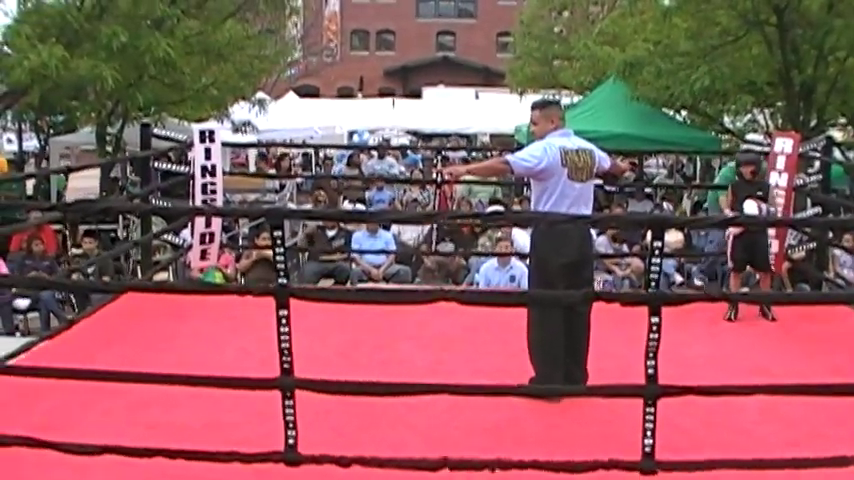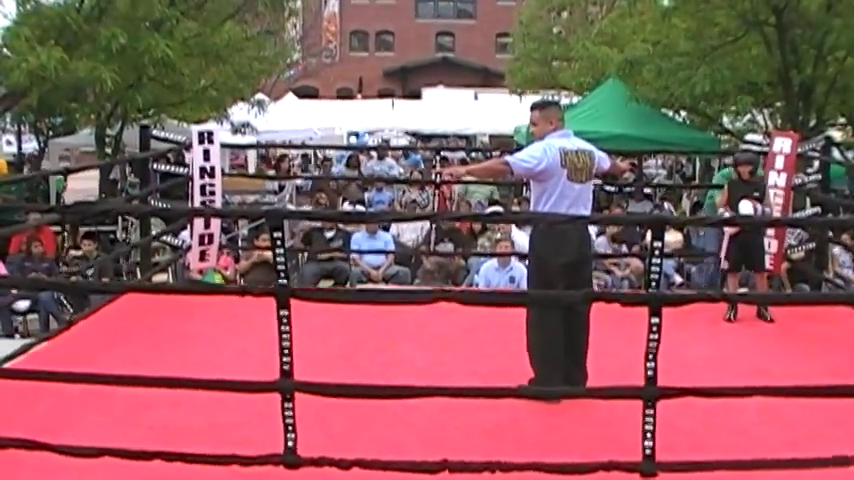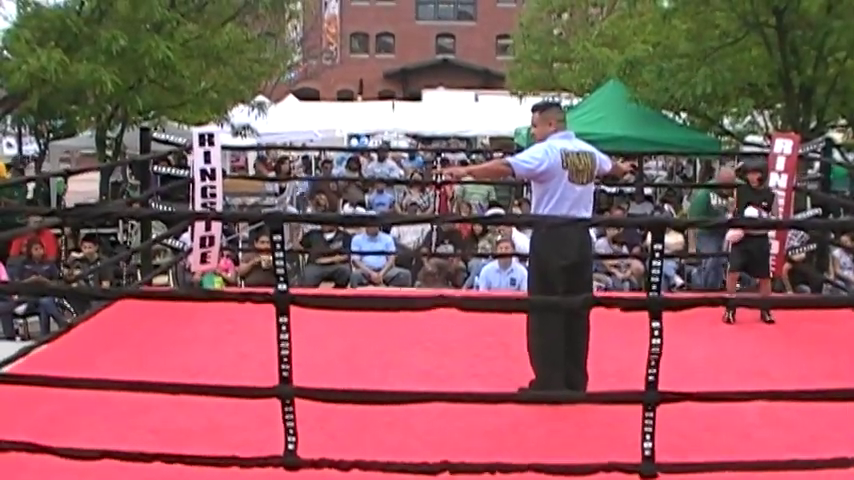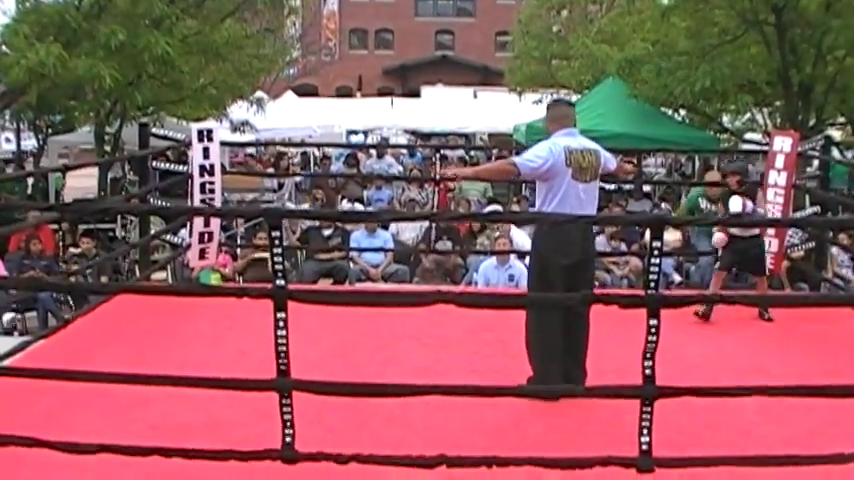
dt=0.3s
person 1, frame 1
left shoulder: (545, 150)
right shoulder: (589, 149)
left elbow: (505, 165)
right elbow: (610, 164)
left wrist: (466, 170)
right wrist: (622, 168)
left hip: (551, 235)
right hip: (580, 235)
left knee: (546, 309)
right knee: (577, 306)
left ankle: (549, 381)
right ankle: (575, 378)
person 1, frame 2
left shoulder: (544, 150)
right shoulder: (587, 150)
left elbow: (504, 166)
right elbow: (610, 164)
left wrist: (465, 170)
right wrist: (623, 168)
left hip: (551, 235)
right hip: (579, 235)
left knee: (545, 309)
right knee: (576, 307)
left ankle: (548, 382)
right ankle: (574, 379)
person 1, frame 3
left shoulder: (546, 151)
right shoulder: (589, 152)
left elbow: (506, 167)
right elbow: (611, 165)
left wrist: (467, 170)
right wrist: (624, 169)
left hip: (551, 237)
right hip: (580, 236)
left knee: (545, 311)
right knee: (577, 309)
left ankle: (549, 385)
right ankle: (575, 382)
person 1, frame 4
left shoulder: (550, 149)
right shoulder: (595, 151)
left elbow: (511, 167)
right elbow: (615, 166)
left wrist: (470, 172)
right wrist: (627, 170)
left hip: (554, 234)
right hip: (584, 235)
left knee: (544, 308)
right knee: (577, 307)
left ankle: (547, 380)
right ankle: (573, 378)
person 2, frame 1
left shoulder: (765, 187)
right shoulder: (734, 186)
right elbow: (727, 209)
left wrist: (763, 208)
right wrist: (731, 217)
left hip: (759, 233)
right hip: (739, 233)
left knee: (765, 271)
right knee: (736, 270)
left ankle: (765, 305)
right ankle: (733, 306)
person 2, frame 2
left shoulder: (761, 187)
right shoulder: (730, 185)
right elbow: (721, 207)
left wrist: (758, 209)
right wrist: (727, 216)
left hip: (755, 233)
right hip: (735, 233)
left knee: (760, 271)
right knee: (733, 271)
left ankle: (762, 307)
right ankle: (732, 306)
person 2, frame 3
left shoulder: (770, 195)
right shoulder: (739, 191)
right elbow: (733, 212)
left wrist: (763, 216)
right wrist: (733, 227)
left hip: (761, 239)
right hip: (742, 238)
left knee: (764, 276)
right knee: (733, 272)
left ankle: (765, 310)
right ankle: (731, 309)
person 2, frame 4
left shoulder: (754, 195)
right shoulder: (726, 195)
left wrist: (749, 207)
right wrist: (720, 231)
left hip: (753, 239)
right hip: (732, 238)
left knee: (760, 276)
right knee: (719, 272)
left ankle: (763, 308)
right ankle: (708, 308)
